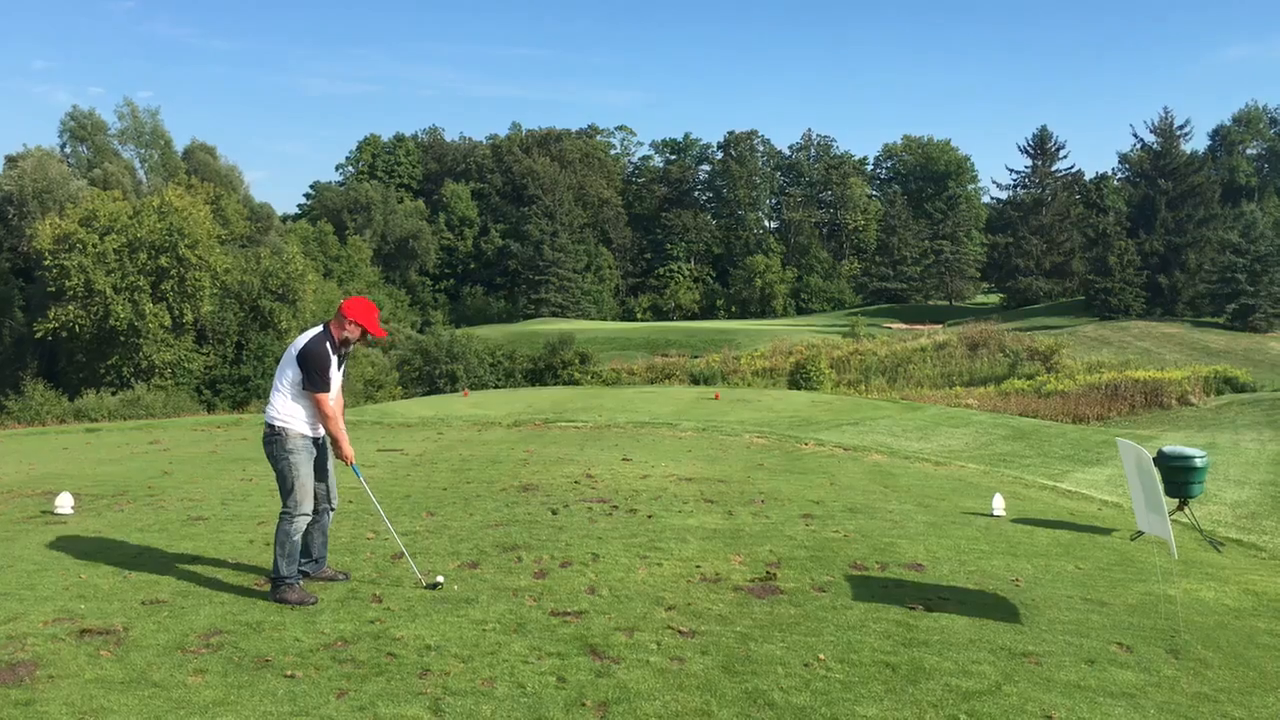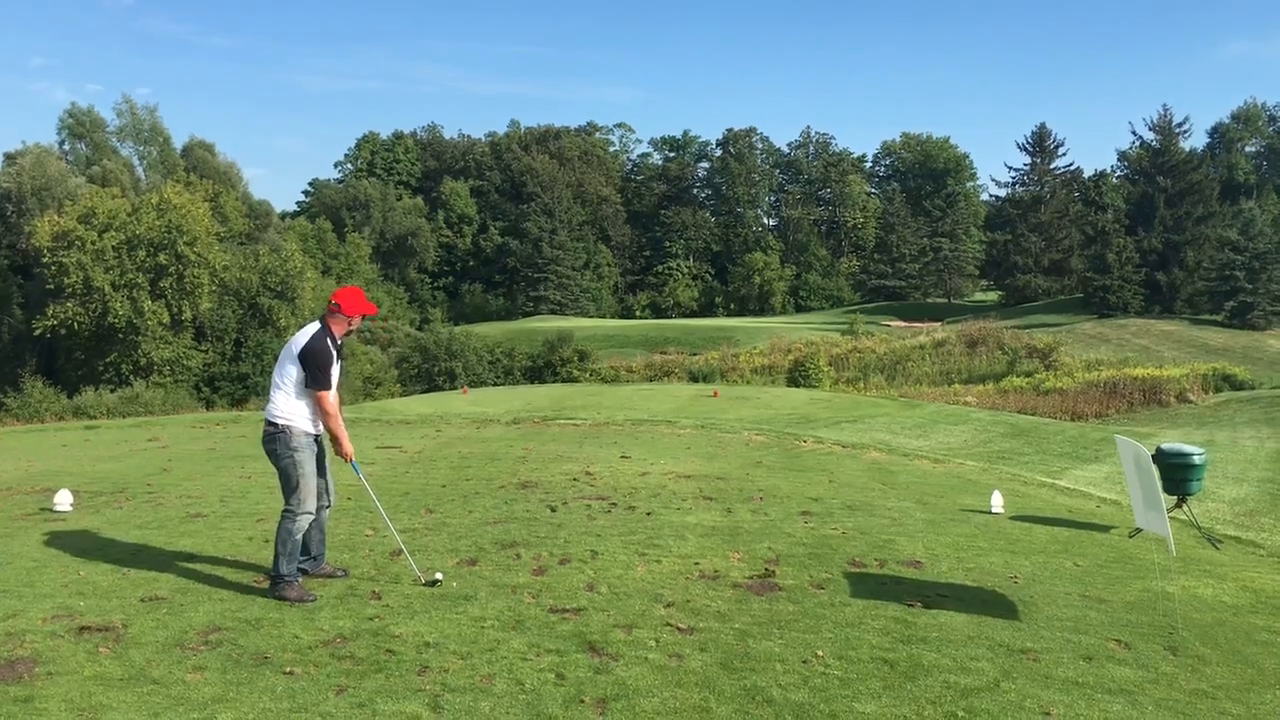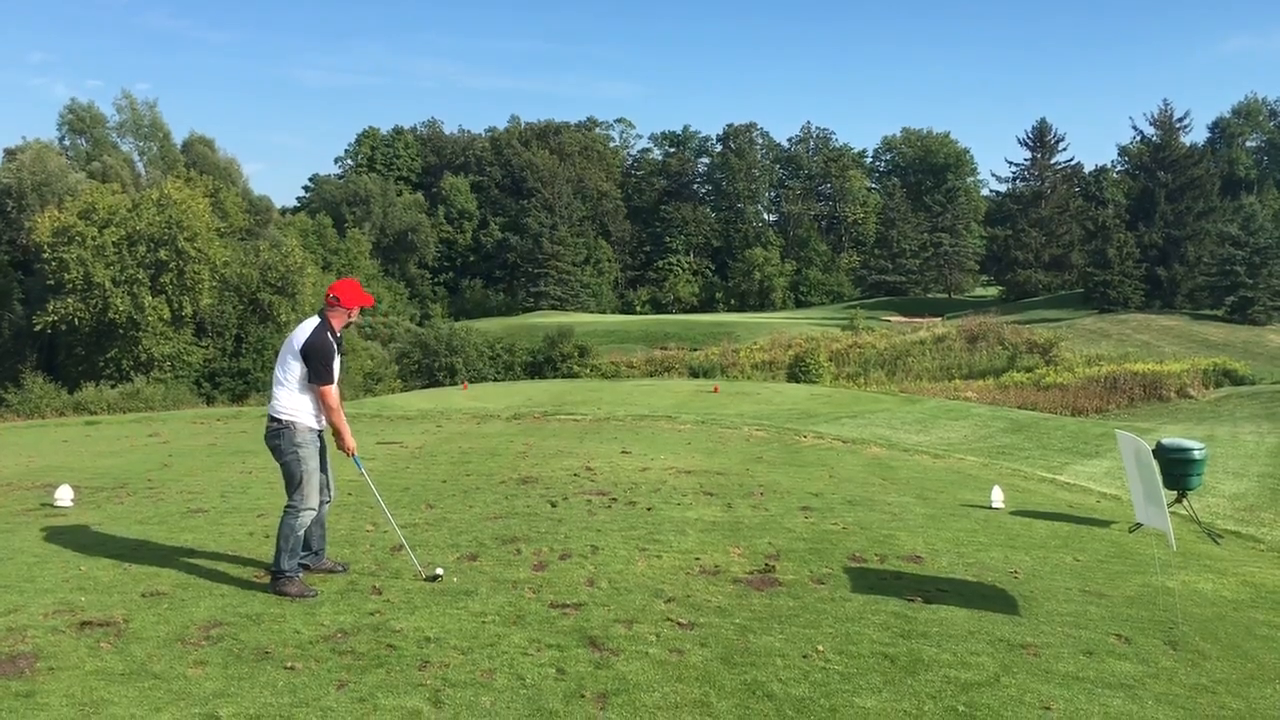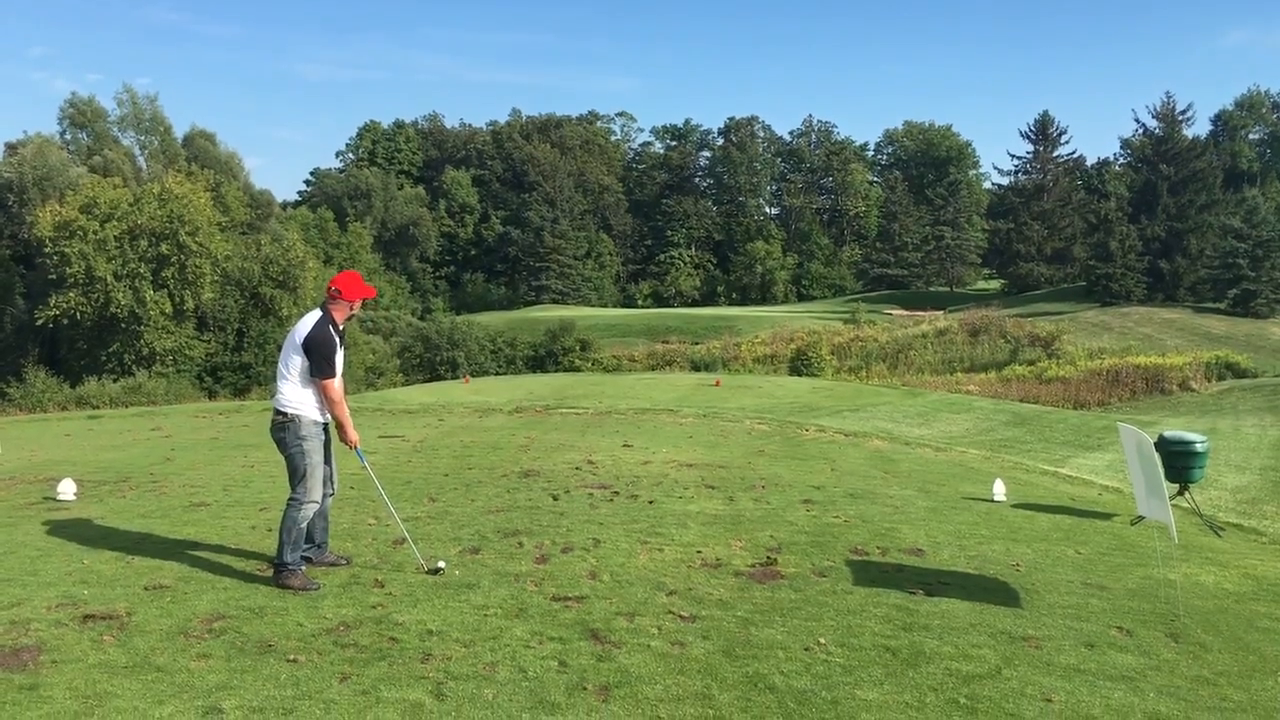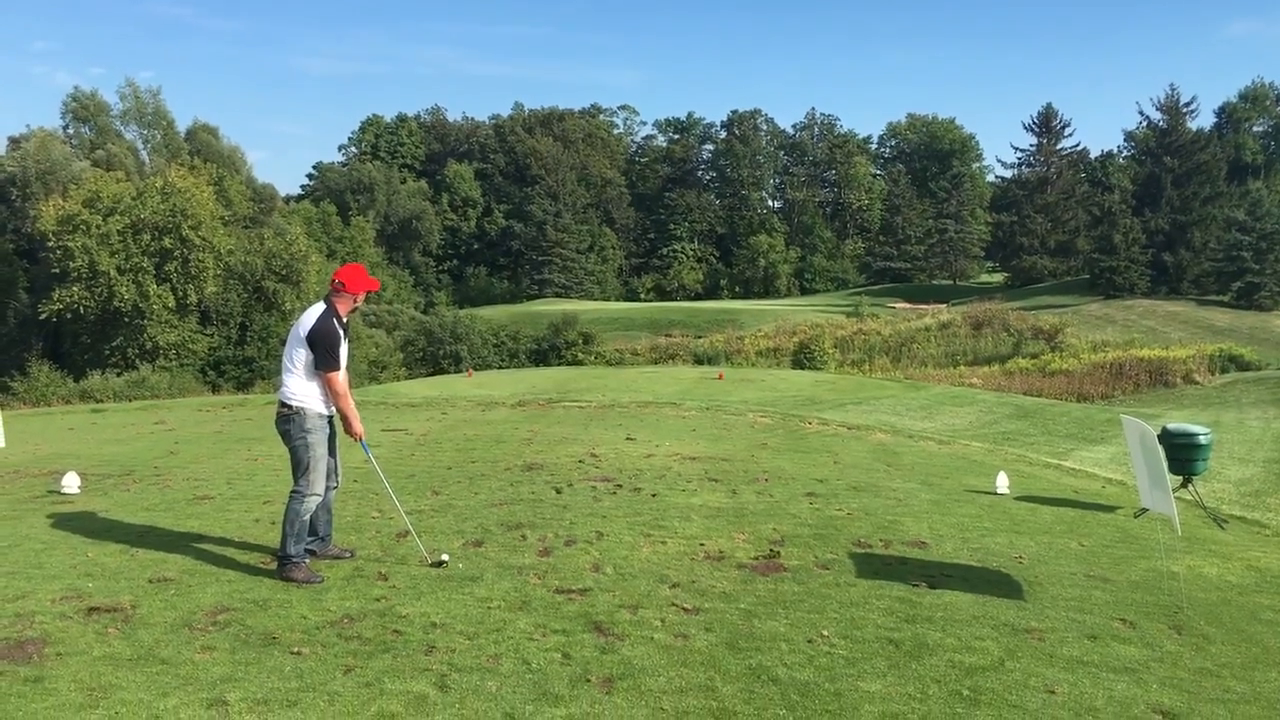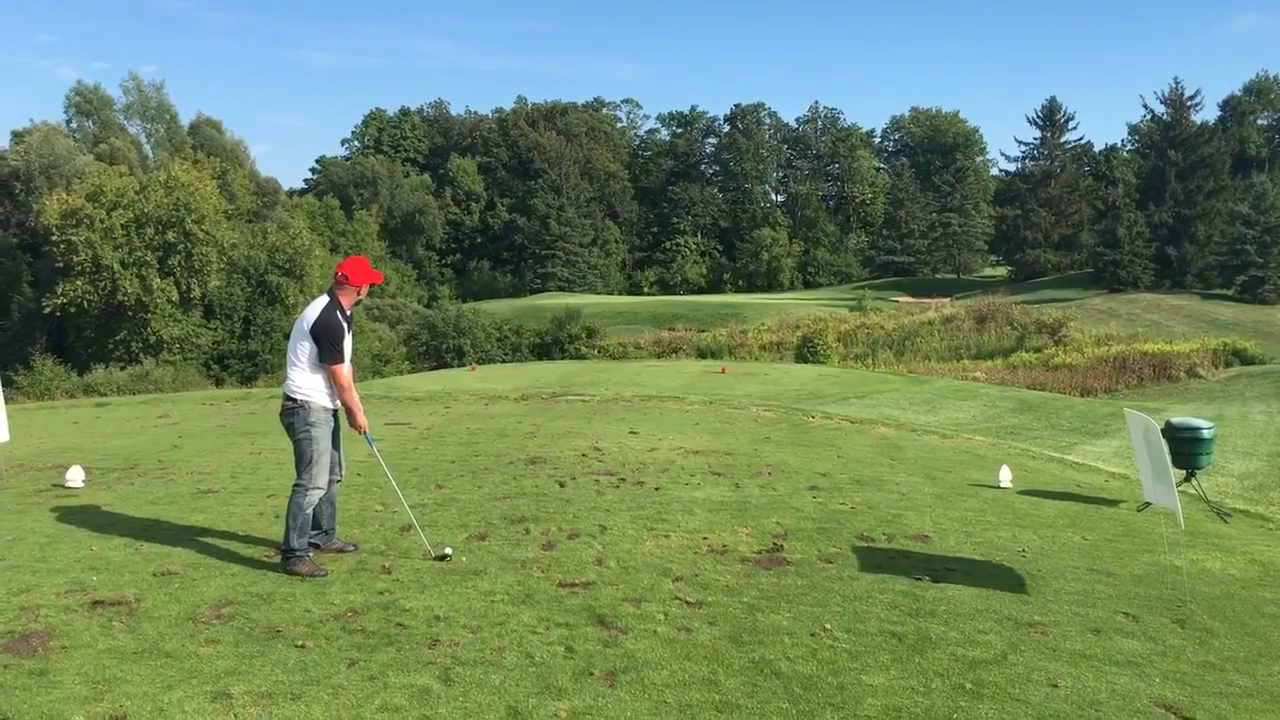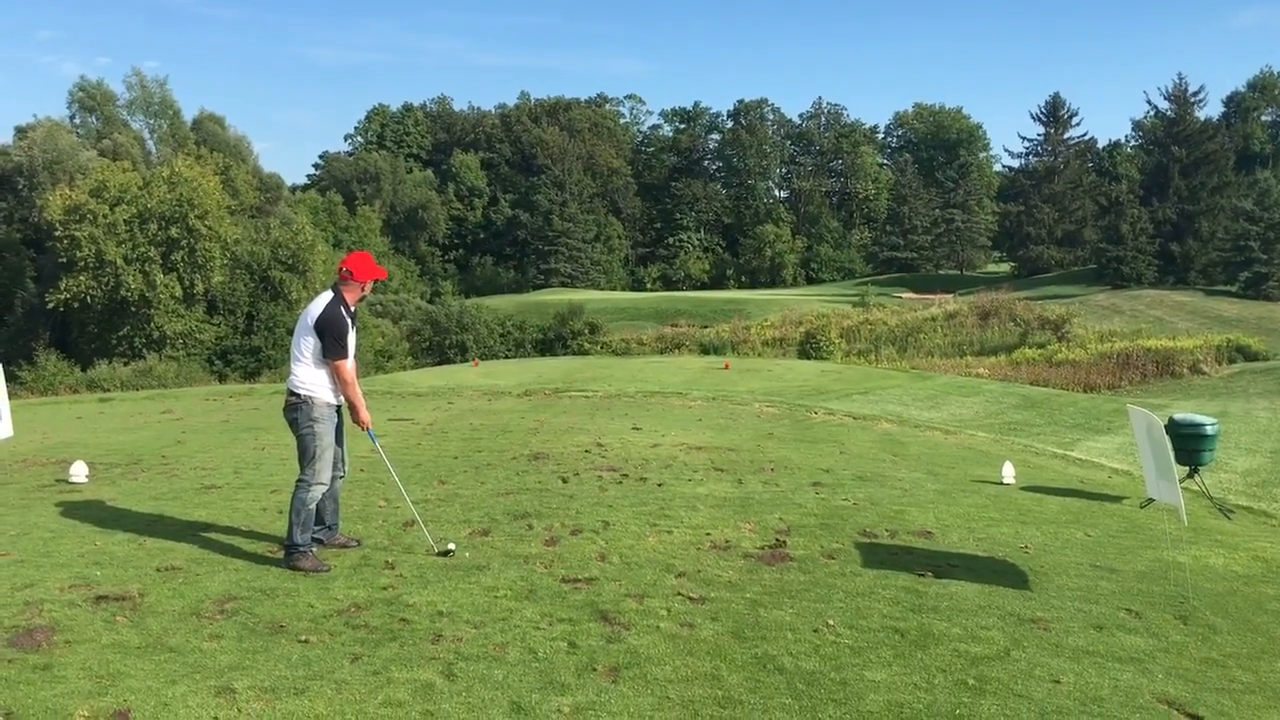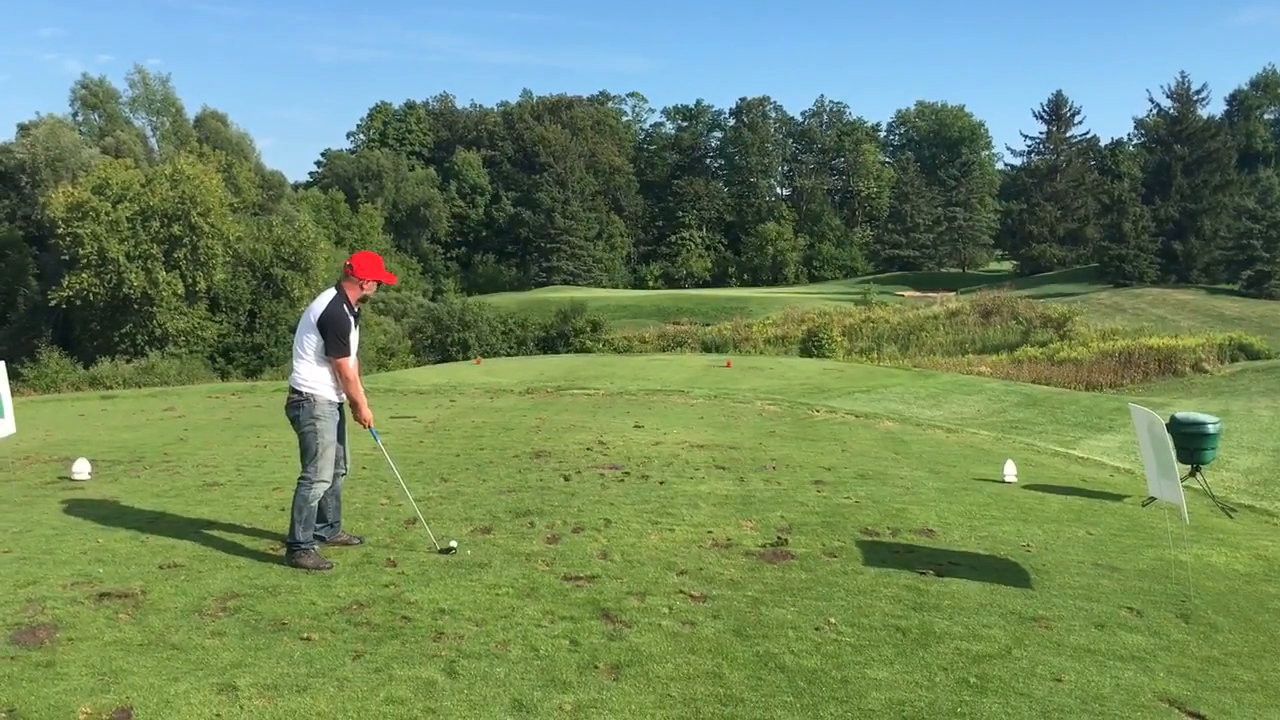
dt=0.2s
person 1, frame 1
left shoulder: (339, 347)
right shoulder: (315, 349)
left elbow: (335, 395)
right elbow: (324, 407)
left wrist: (341, 436)
right wrist: (342, 444)
left hip: (313, 435)
right hip: (289, 435)
left knee: (324, 502)
right knee: (299, 509)
left ankle: (312, 564)
right ankle: (284, 583)
person 1, frame 2
left shoulder: (331, 341)
right shoulder: (317, 346)
left elbow: (331, 393)
right elbow: (324, 404)
left wrist: (340, 433)
right wrist: (342, 440)
left hip: (308, 432)
right hip: (288, 433)
left knee: (321, 499)
right knee: (301, 507)
left ankle: (311, 561)
right ankle: (283, 581)
person 1, frame 3
left shoulder: (326, 333)
right shoulder: (318, 341)
left elbow: (331, 389)
right elbow: (327, 398)
left wrist: (341, 428)
right wrist: (344, 434)
left hip: (307, 427)
right hip: (292, 429)
left knee: (321, 495)
right knee: (304, 502)
left ankle: (312, 557)
right ankle: (284, 576)
person 1, frame 4
left shoulder: (328, 326)
right shoulder: (320, 334)
left elbow: (335, 381)
right elbow: (329, 391)
left wrist: (345, 420)
right wrist: (346, 427)
left hip: (313, 421)
right hip: (298, 422)
left knee: (324, 488)
right knee: (307, 496)
left ankle: (314, 550)
right ankle: (286, 569)
person 1, frame 5
left shoulder: (333, 319)
right shoulder: (324, 327)
left elbow: (340, 373)
right elbow: (333, 384)
left wrist: (350, 411)
right wrist: (351, 419)
left hip: (318, 413)
right hip: (303, 415)
left knee: (328, 481)
right knee: (310, 489)
left ankle: (318, 543)
right ankle: (290, 561)
person 1, frame 6
left shoulder: (336, 312)
right shoulder: (328, 320)
left elbow: (344, 367)
right elbow: (338, 376)
left wrist: (354, 404)
right wrist: (355, 412)
left hip: (323, 407)
right hip: (308, 408)
left knee: (331, 475)
right knee: (312, 482)
left ankle: (321, 536)
right ankle: (293, 555)
person 1, frame 7
left shoulder: (340, 307)
right shoulder: (332, 315)
left elbow: (348, 364)
right elbow: (341, 372)
left wrist: (357, 401)
right wrist: (359, 408)
left hip: (326, 403)
right hip: (311, 404)
left knee: (334, 471)
right knee: (315, 477)
left ankle: (324, 532)
right ankle: (297, 550)
person 1, frame 8
left shoulder: (345, 306)
right shoulder: (335, 313)
left elbow: (350, 361)
right elbow: (344, 370)
left wrist: (360, 400)
right wrist: (361, 406)
left hip: (328, 400)
right hip: (313, 402)
left knee: (336, 469)
right knee: (317, 475)
left ankle: (327, 530)
right ankle: (299, 548)
